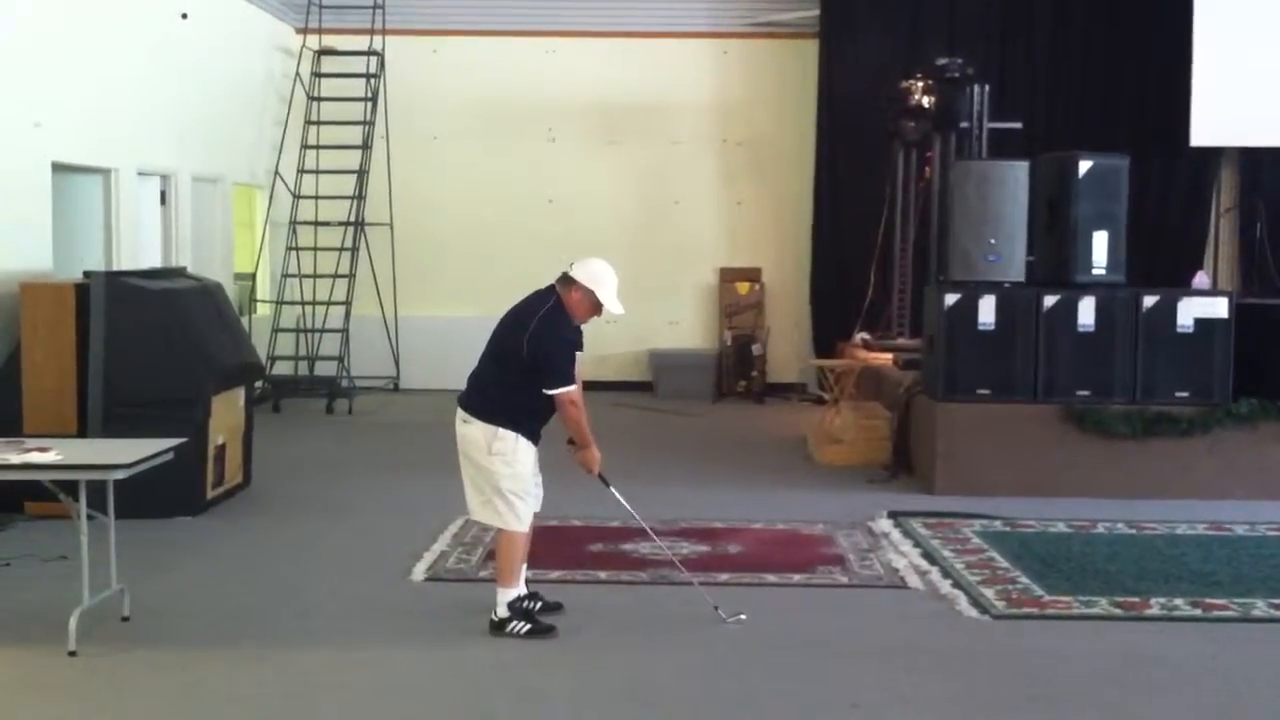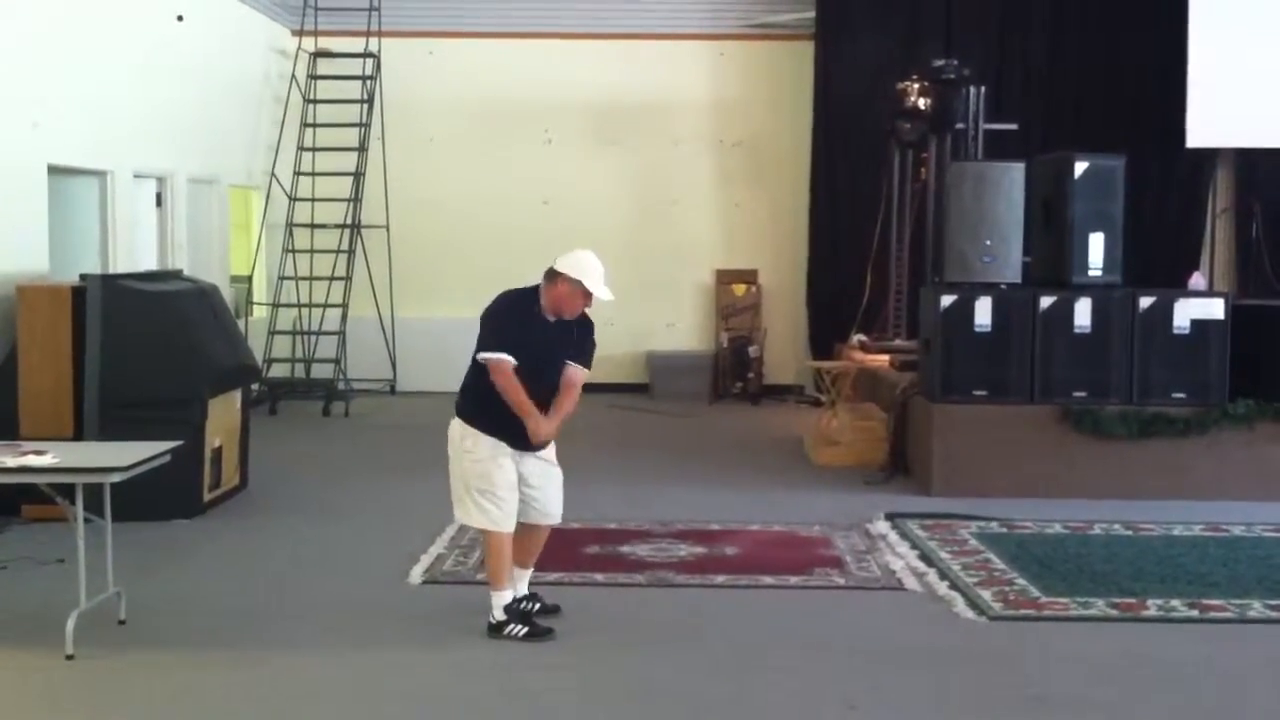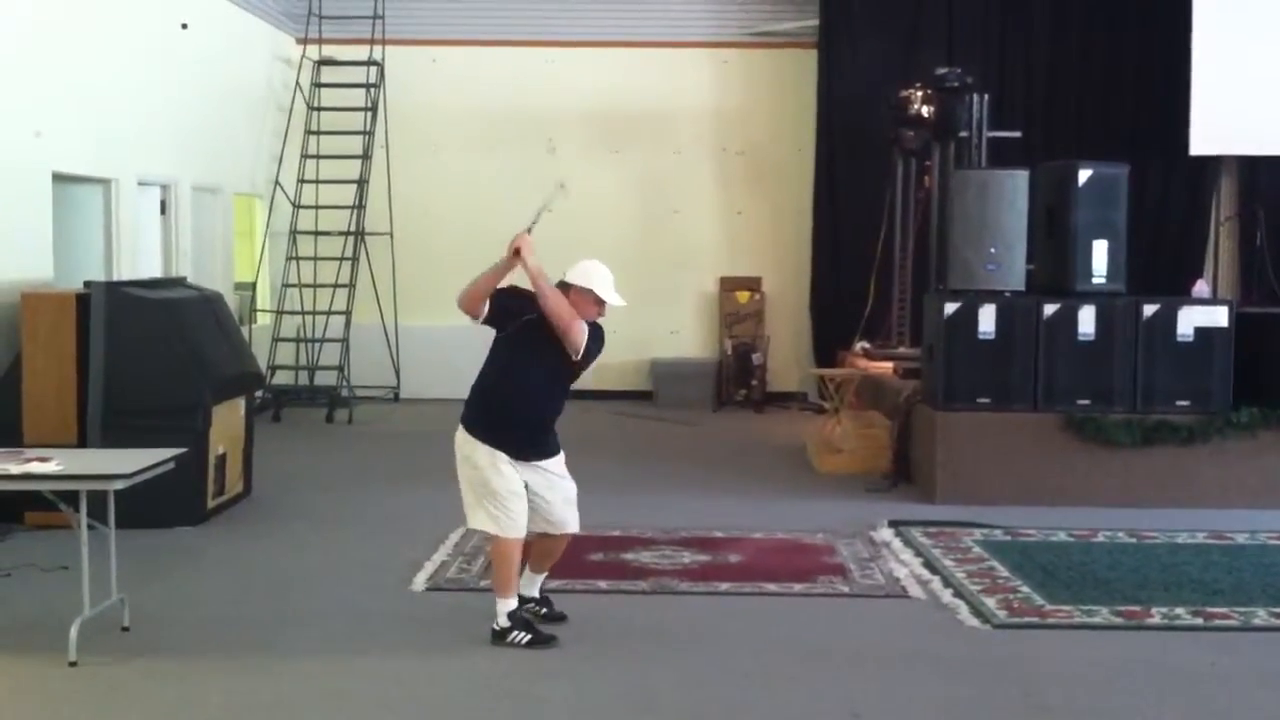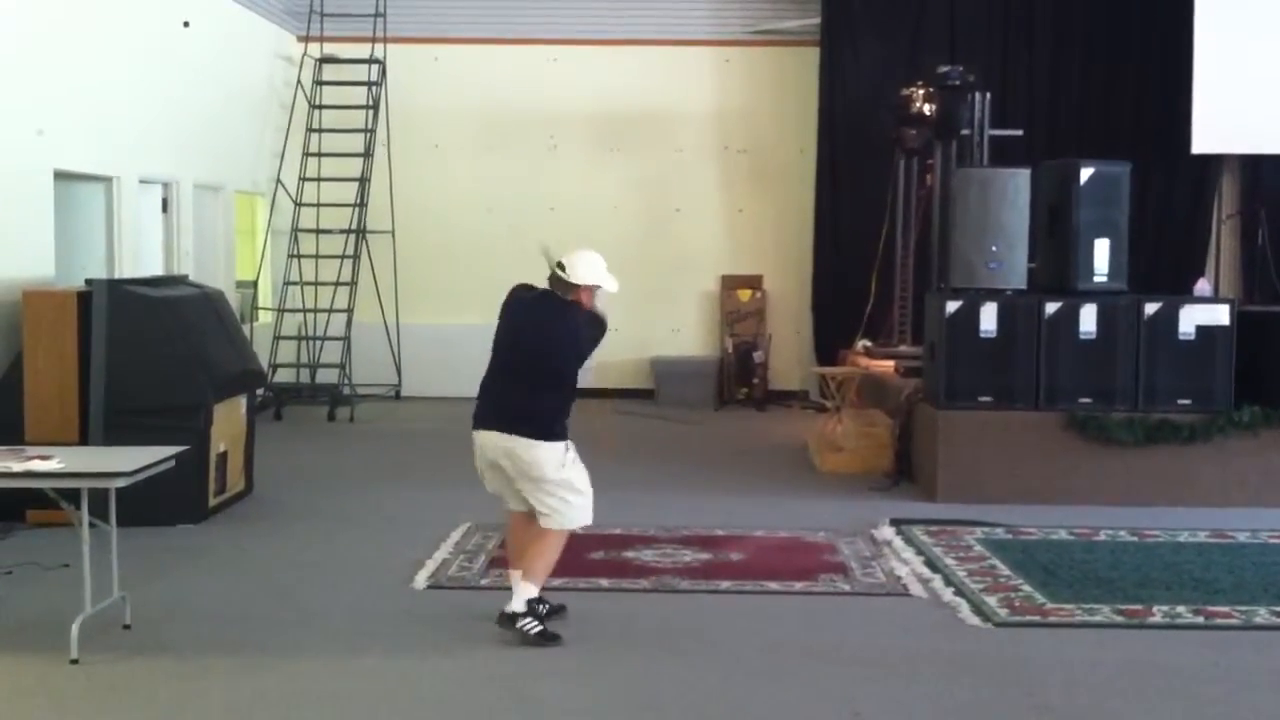
dt=0.5s
person 1, frame 1
left shoulder: (558, 314)
right shoulder: (548, 328)
left elbow: (572, 379)
right elbow: (566, 400)
left wrist: (580, 439)
right wrist: (587, 446)
left hip: (515, 426)
right hip: (493, 428)
left knee: (525, 510)
right knee: (513, 517)
left ankle: (518, 592)
right ankle: (506, 611)
person 1, frame 2
left shoulder: (580, 327)
right shoulder: (508, 308)
left elbow: (572, 383)
right elbow: (501, 372)
left wrist: (550, 425)
right wrist: (532, 418)
left hip: (532, 437)
right hip: (484, 432)
left knee: (541, 516)
right knee: (500, 521)
left ankle: (518, 594)
right ankle: (501, 613)
person 1, frame 3
left shoulder: (591, 335)
right shoulder: (517, 305)
left elbow: (566, 328)
right elbow: (467, 302)
left wrist: (533, 268)
right wrist: (508, 262)
left hip: (541, 449)
right hip: (486, 441)
left knee: (560, 527)
right knee: (510, 528)
left ankle: (529, 594)
right ankle: (506, 620)
person 1, frame 4
left shoulder: (518, 299)
right shoulder: (586, 324)
left hip: (488, 430)
right hip: (538, 440)
left knee: (521, 507)
right knee: (562, 517)
left ankle: (524, 595)
right ankle: (520, 606)
